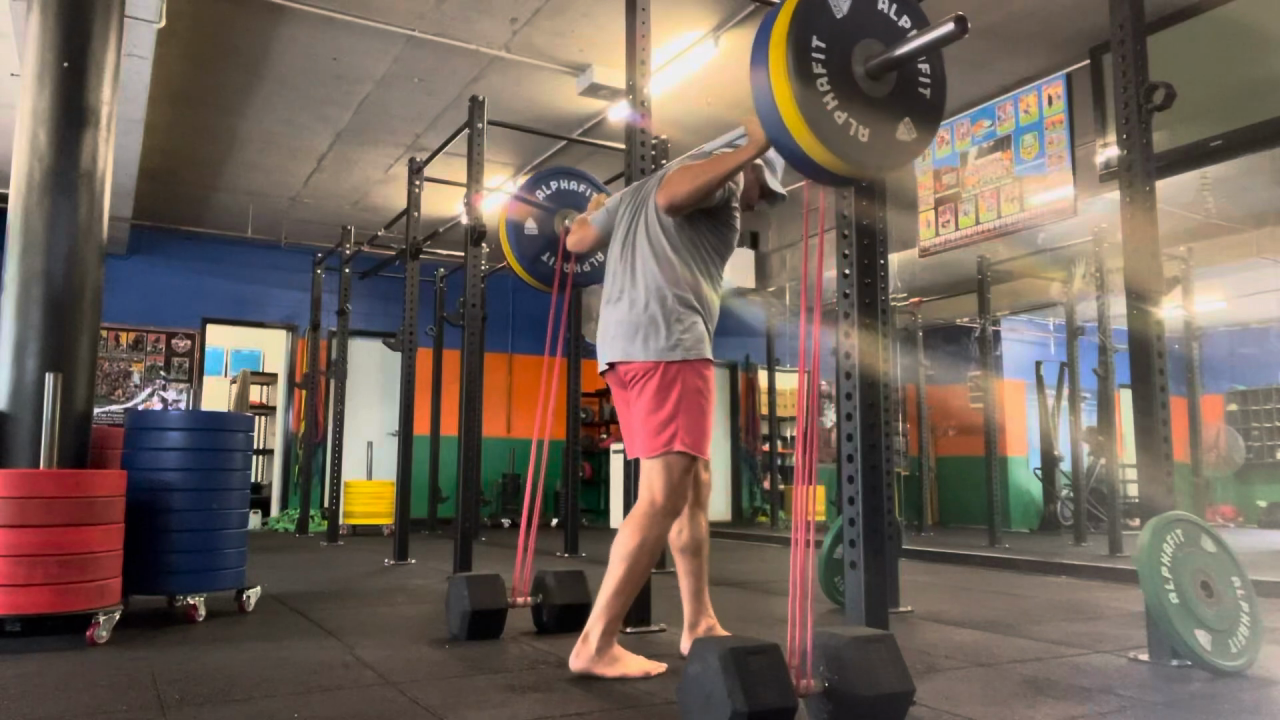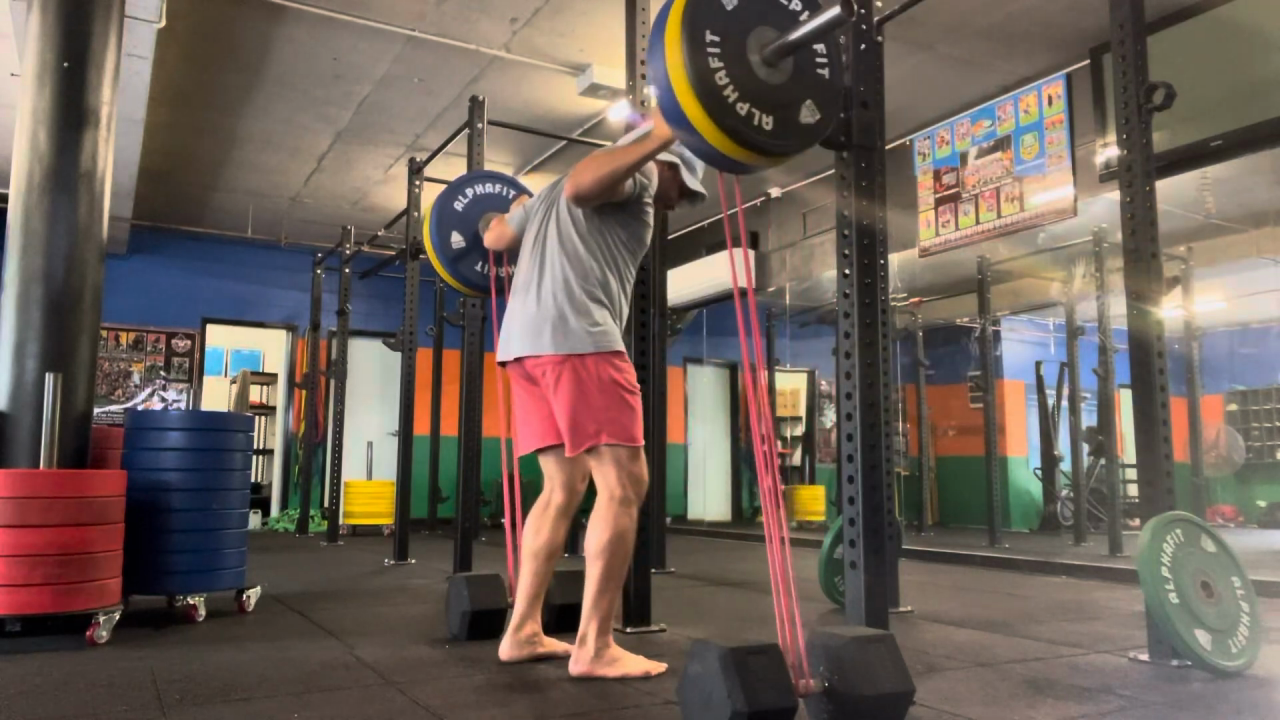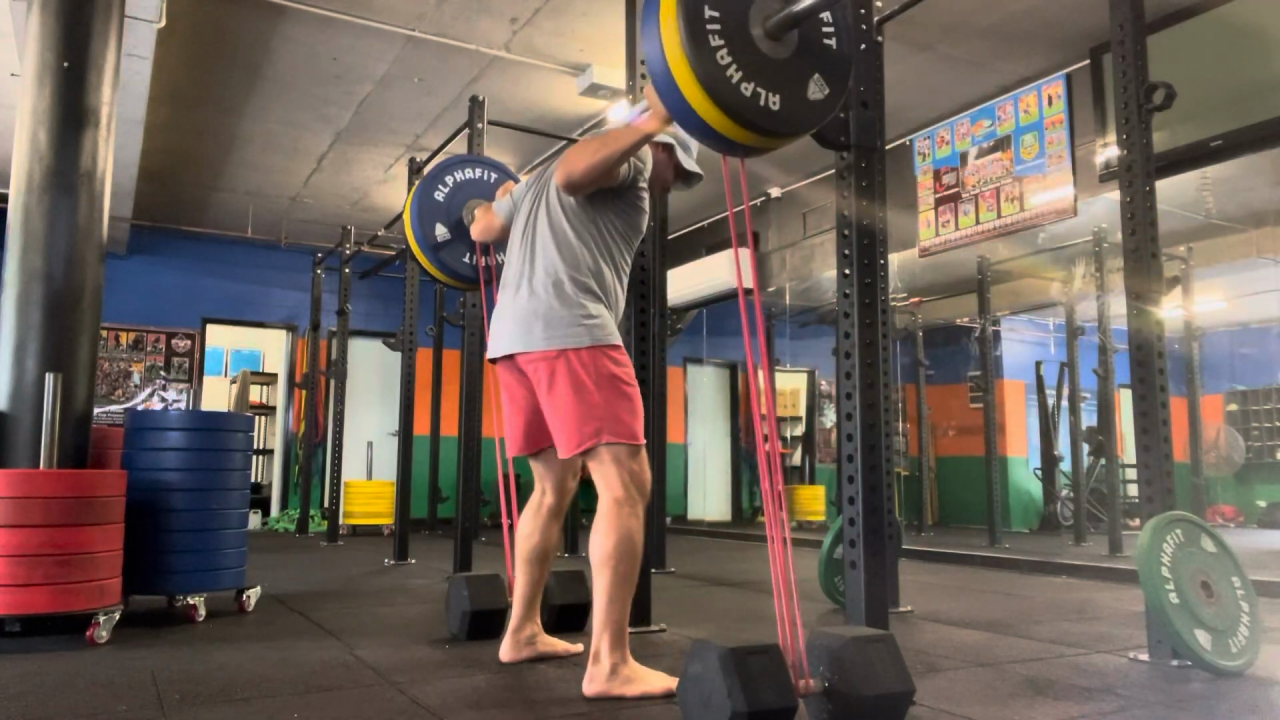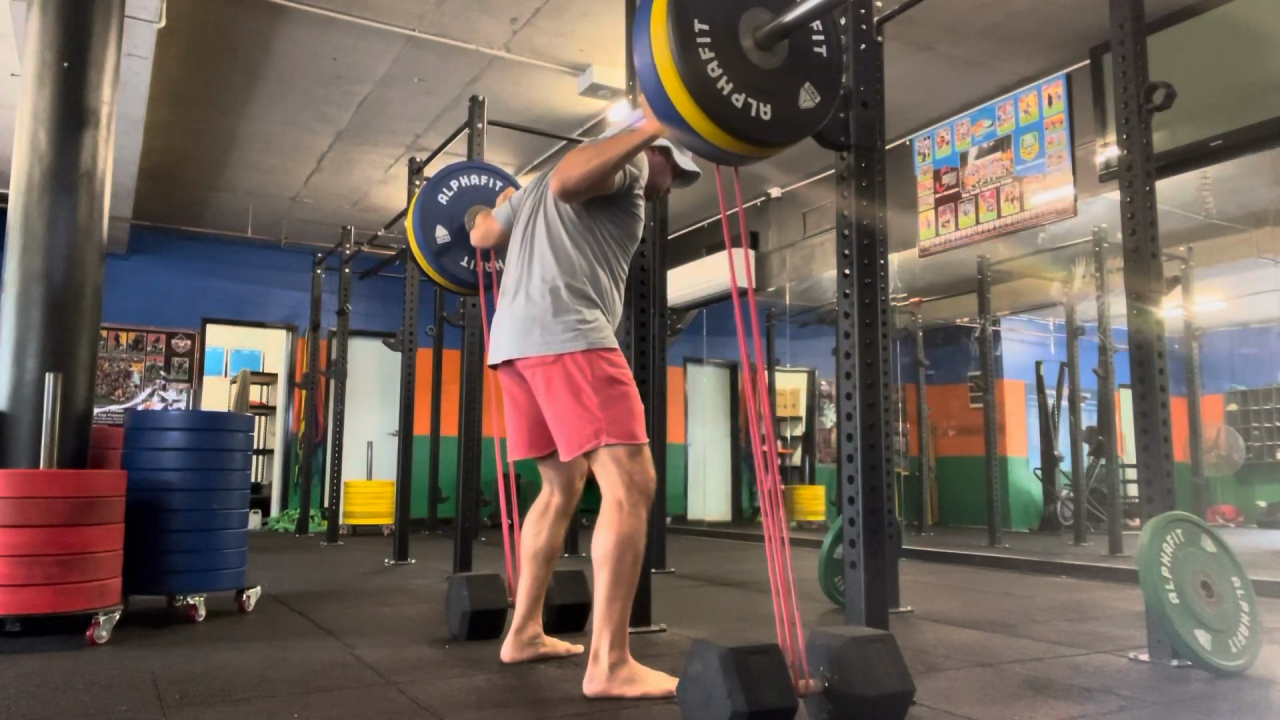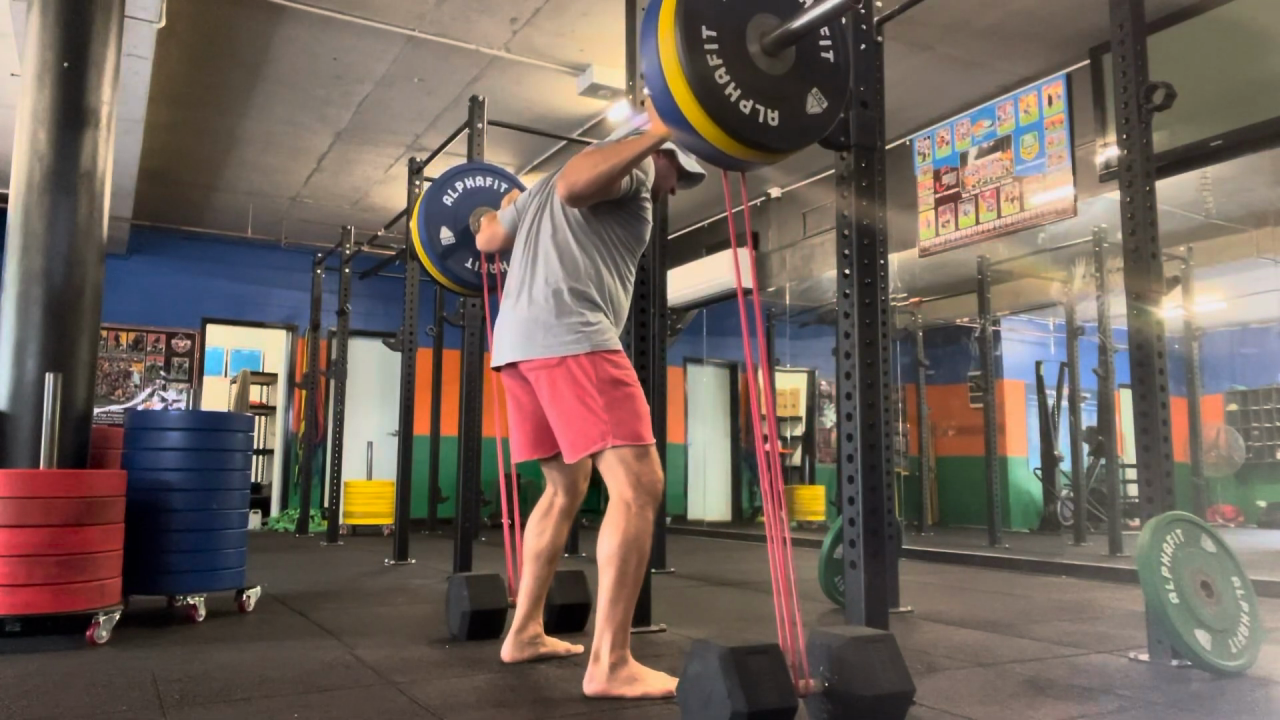
dt=1s
person 1, frame 1
left shoulder: (637, 191)
right shoulder: (719, 171)
left elbow: (577, 239)
right elbow: (674, 195)
left wrist: (595, 211)
right wrist: (755, 143)
left hip: (624, 346)
right hip: (667, 343)
left knee: (693, 486)
right knee: (664, 496)
left ankle: (700, 625)
right ankle: (596, 643)
person 1, frame 2
left shoulder: (554, 194)
right shoulder: (641, 171)
left elbow: (495, 237)
right elbow: (580, 183)
left wrist: (519, 207)
right wrist: (662, 135)
left hip: (526, 340)
right hip: (575, 335)
left knee: (565, 486)
right knee: (624, 483)
left ankle: (523, 630)
right ankle: (594, 645)
person 1, frame 3
left shoulder: (540, 179)
right shoulder: (632, 154)
left elbow: (482, 229)
right elbow: (572, 172)
left wrist: (505, 198)
right wrist: (656, 119)
left hip: (516, 335)
right hip: (570, 330)
left knee: (555, 486)
right knee: (626, 484)
left ankle: (522, 632)
right ankle: (609, 664)
person 1, frame 4
left shoulder: (537, 185)
right shoulder: (629, 158)
left elbow: (482, 235)
right elbow: (567, 180)
left wrist: (505, 202)
right wrist: (652, 125)
left hip: (516, 338)
right hip: (567, 334)
left knee: (563, 485)
right knee: (631, 483)
left ankle: (525, 632)
right ankle: (609, 664)
person 1, frame 5
left shoulder: (542, 187)
right shoulder: (636, 162)
left elbow: (488, 238)
right elbow: (573, 186)
left wrist: (510, 203)
right wrist: (659, 129)
left hip: (519, 340)
right hip: (569, 335)
left knee: (566, 486)
right knee: (638, 484)
left ankle: (525, 631)
right ankle: (610, 663)
